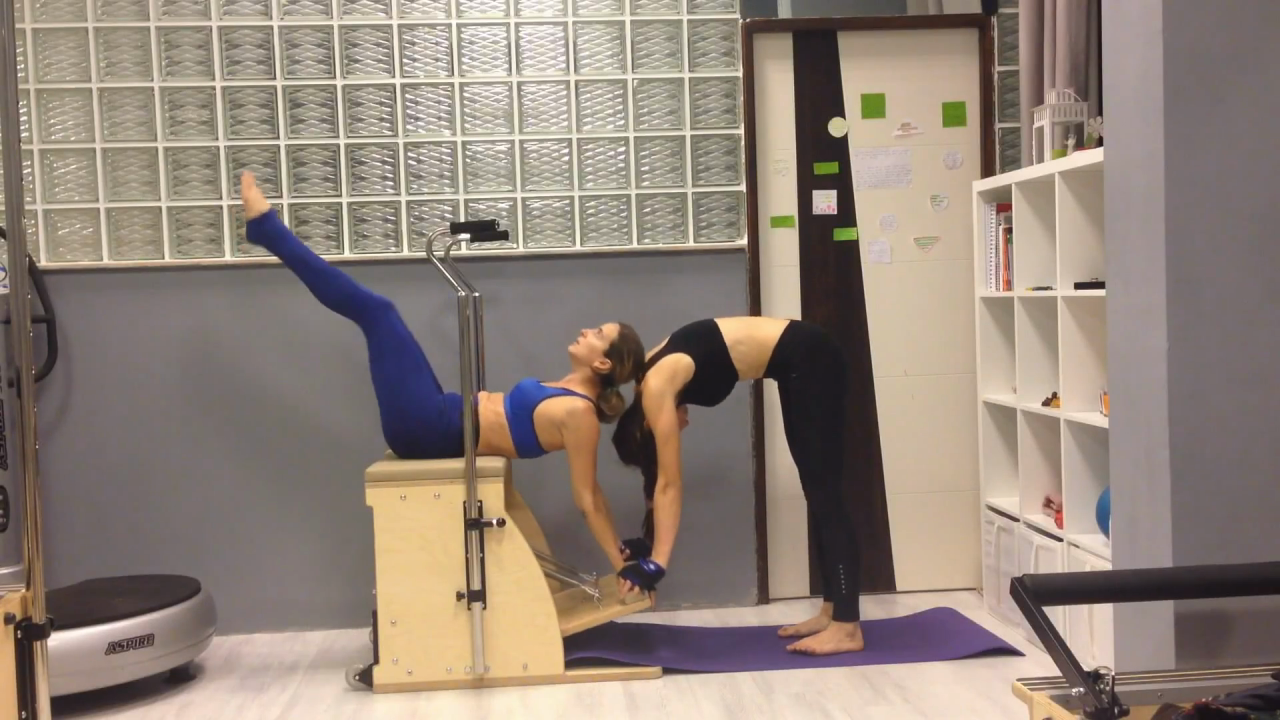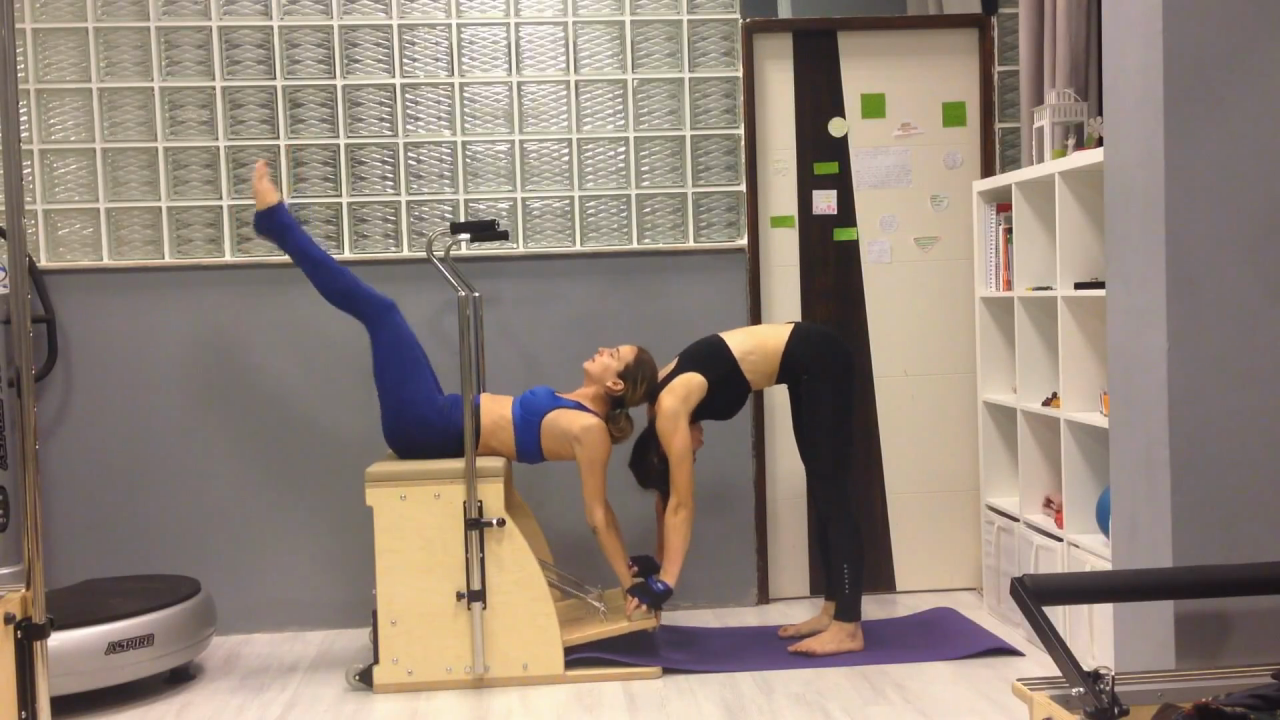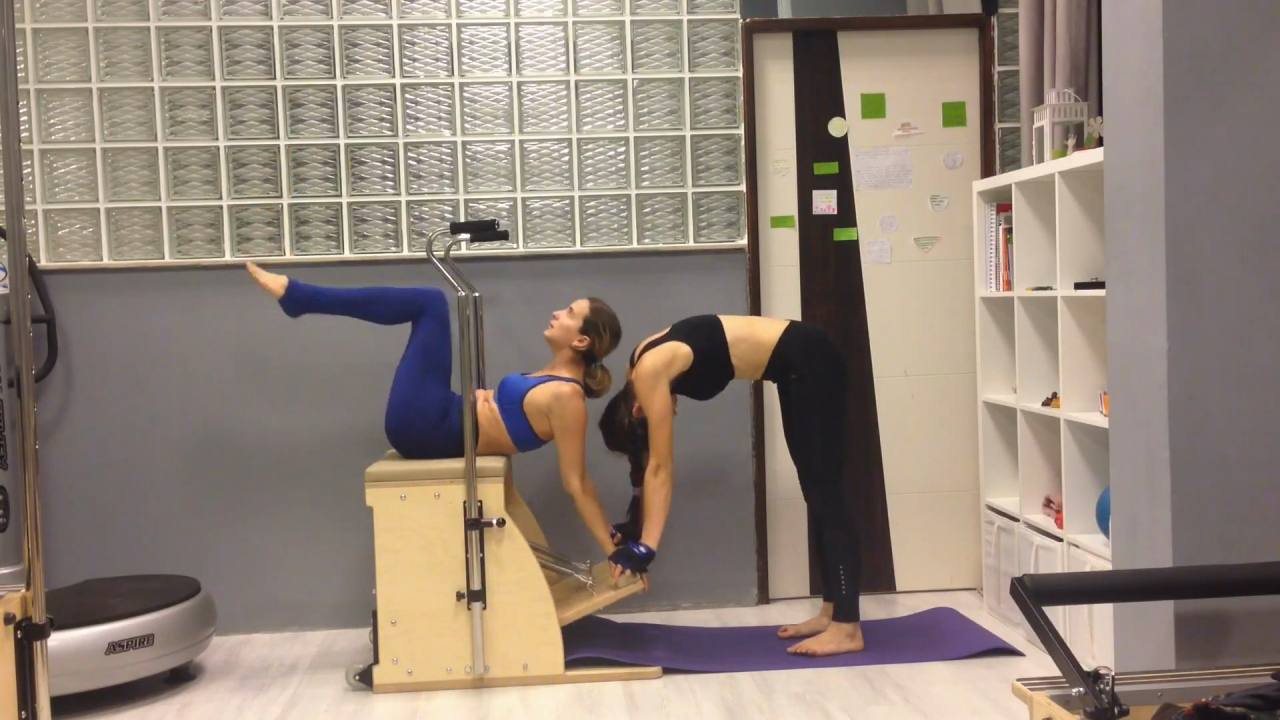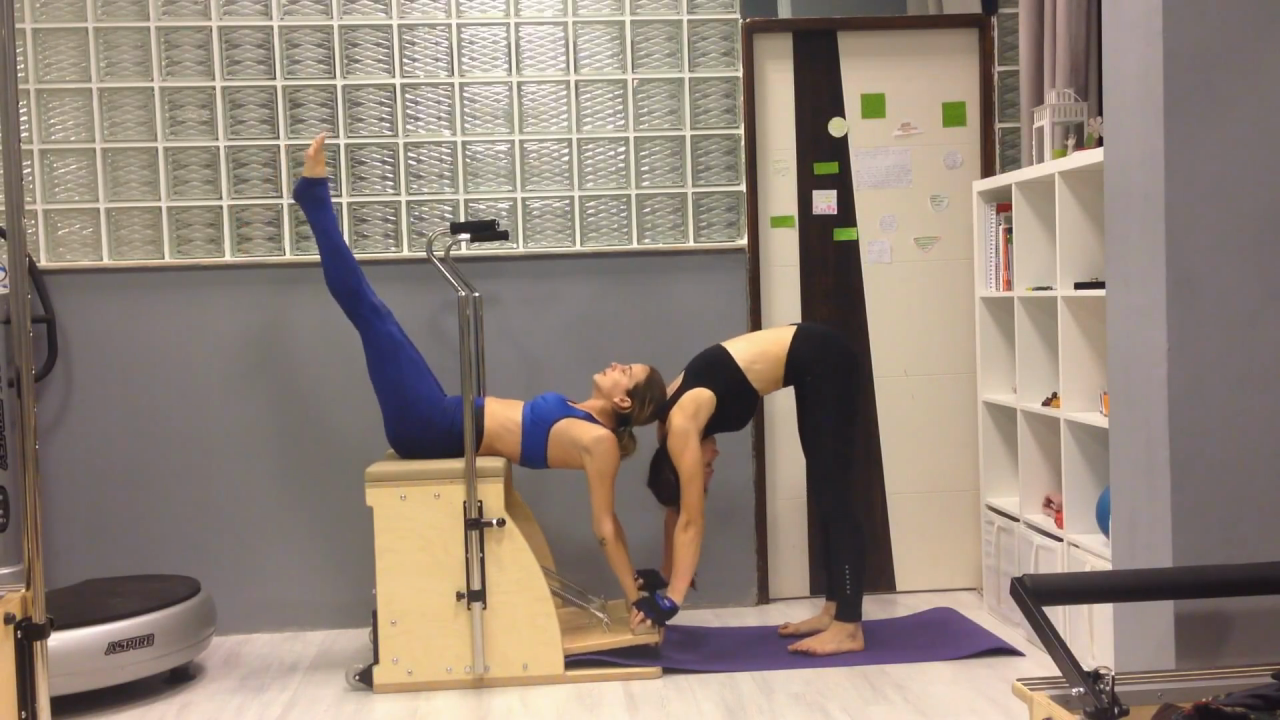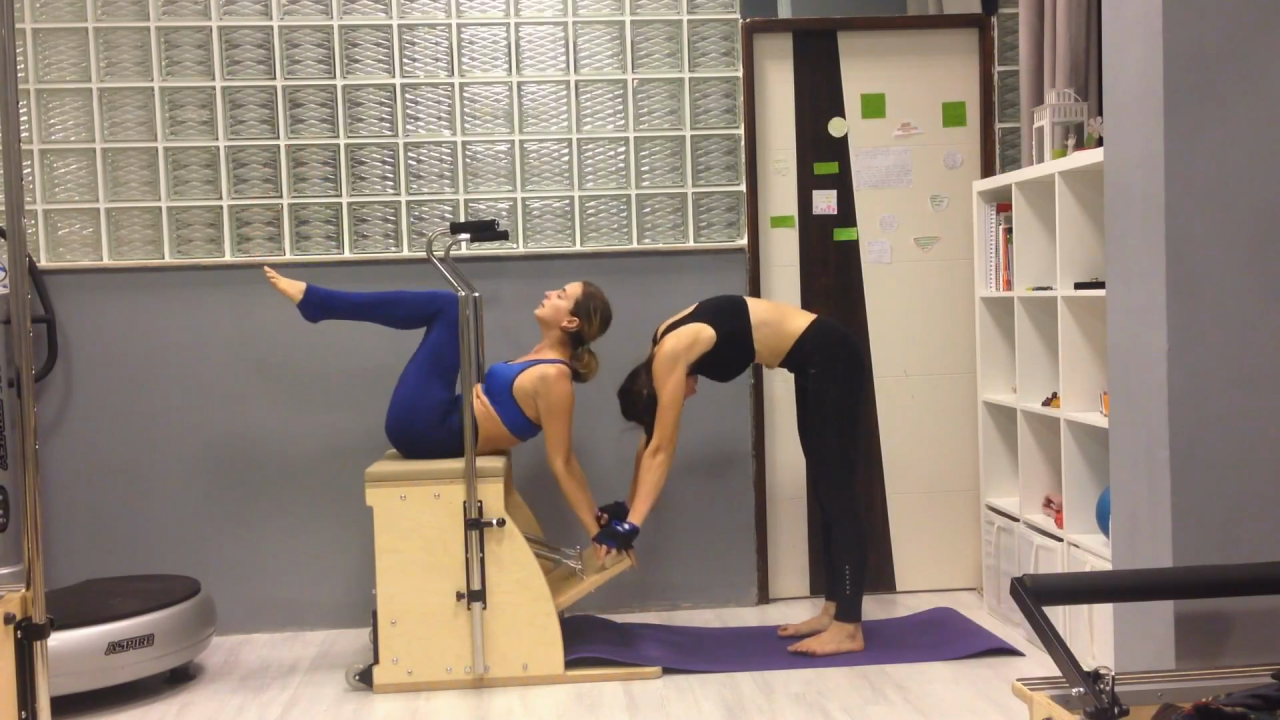
dt=1s
person 1, frame 1
left shoulder: (579, 414)
right shoulder: (568, 394)
left elbow: (588, 500)
left wrist: (623, 565)
left hip: (427, 430)
right hip: (440, 422)
left knee: (376, 313)
right knee: (374, 311)
left ankle: (266, 225)
right ankle: (267, 226)
person 1, frame 2
left shoulder: (590, 429)
right shoulder: (576, 410)
left elbow: (598, 514)
left wrist: (630, 584)
left hip: (430, 430)
right hip: (440, 420)
left knee: (381, 312)
right knee: (379, 311)
left ankle: (277, 219)
person 1, frame 3
left shoulder: (567, 397)
right shoulder: (554, 378)
left elbow: (577, 483)
left wrist: (613, 551)
left hip: (426, 432)
right hip: (435, 427)
left knee: (430, 305)
right knee: (430, 304)
left ankle: (294, 292)
right ankle: (295, 293)
person 1, frame 4
left shoulder: (598, 441)
right shoulder: (583, 418)
left elbow: (605, 528)
left wrist: (636, 598)
left hip: (432, 431)
right hip: (443, 422)
left knee: (370, 313)
right knee: (372, 313)
person 1, frame 5
left shoulder: (553, 377)
right shoulder: (544, 357)
left elbow: (562, 462)
left wrist: (598, 532)
left hip: (424, 429)
right hip: (436, 427)
left knee: (446, 306)
right knee: (447, 306)
left ankle: (314, 298)
right ankle: (315, 299)
person 2, frame 1
left shoulder: (656, 389)
right shoulder: (651, 379)
left elbow: (669, 484)
right elbow: (659, 478)
left wrist: (655, 563)
right wrist: (648, 541)
left hip: (811, 360)
right hip: (799, 361)
left knee: (823, 493)
right knee: (817, 492)
left ankle: (847, 628)
right ankle: (833, 613)
person 2, frame 2
left shoulder: (670, 409)
right shoulder: (664, 399)
left elbow: (680, 505)
right elbow: (669, 496)
left wrist: (663, 583)
right wrist: (658, 562)
left hip: (821, 362)
right hip: (808, 363)
left knee: (831, 494)
right knee: (822, 492)
left ankle: (848, 629)
right ankle: (834, 612)
person 2, frame 3
left shoulder: (650, 373)
right shoulder: (644, 364)
left elbow: (660, 468)
right elbow: (653, 464)
left wrist: (645, 546)
right wrist: (636, 525)
left hip: (811, 362)
right hip: (799, 365)
left knee: (824, 494)
right knee: (817, 493)
left ankle: (847, 628)
right ankle: (832, 613)
person 2, frame 4
left shoulder: (682, 427)
right shoulder: (672, 420)
left elbow: (691, 522)
right elbow: (676, 512)
left wrist: (670, 599)
right wrist: (665, 579)
left hip: (824, 361)
right hip: (813, 361)
left knee: (832, 495)
right knee: (824, 492)
left ankle: (849, 628)
right ankle: (835, 611)
person 2, frame 5
left shoulder: (671, 354)
right shoulder: (666, 346)
left elbow: (661, 449)
right elbow: (650, 441)
left wrist: (630, 523)
right wrist: (627, 508)
left hip: (829, 357)
right hip: (816, 360)
left knee: (834, 492)
right knee: (825, 492)
left ankle: (848, 628)
right ankle: (834, 611)
